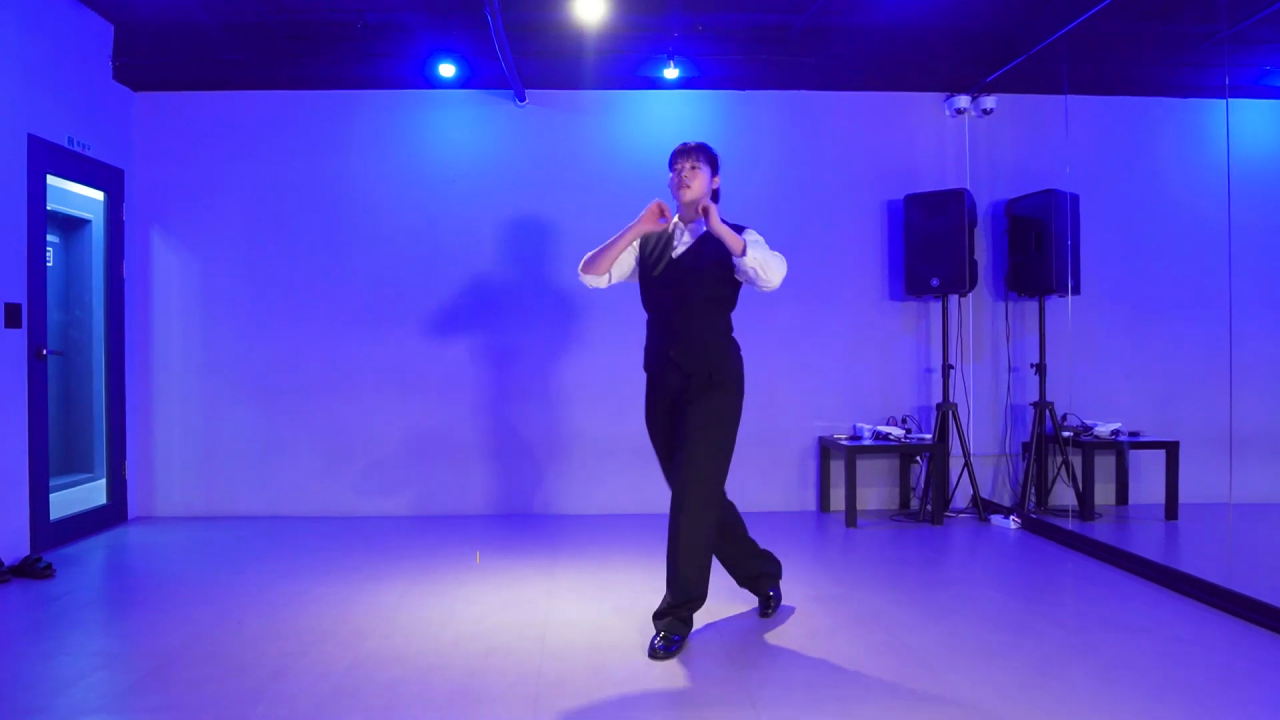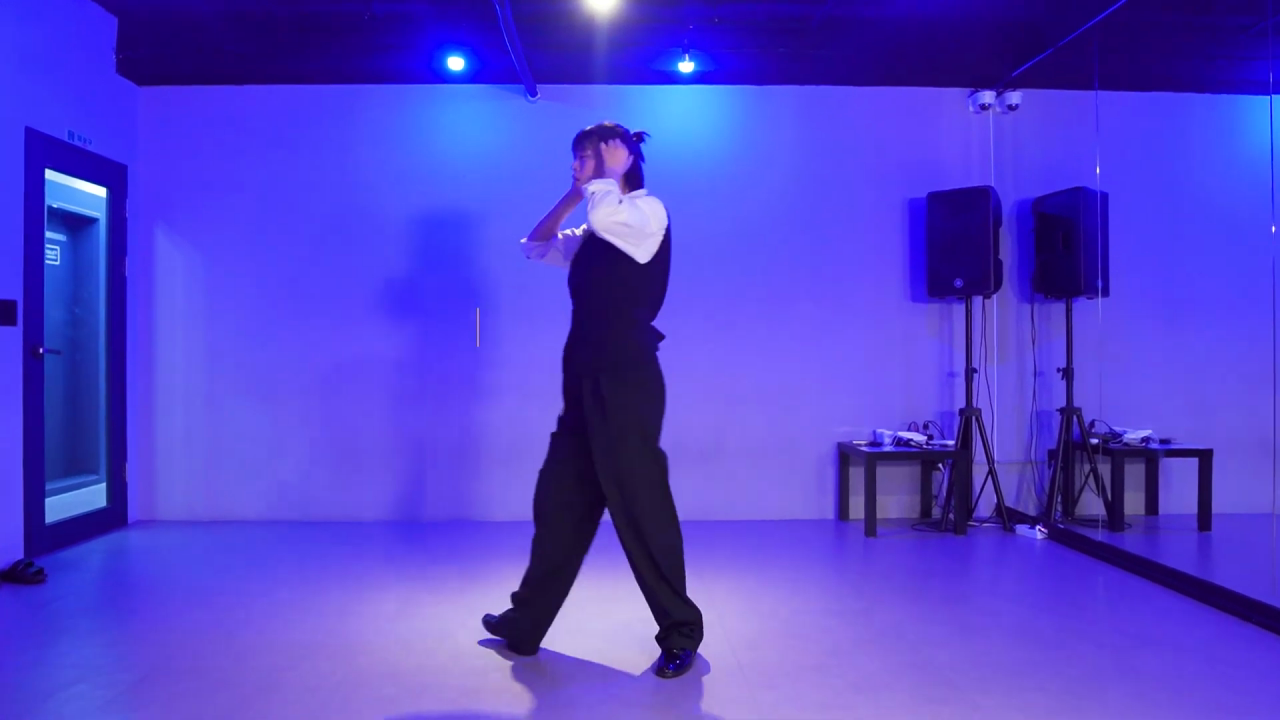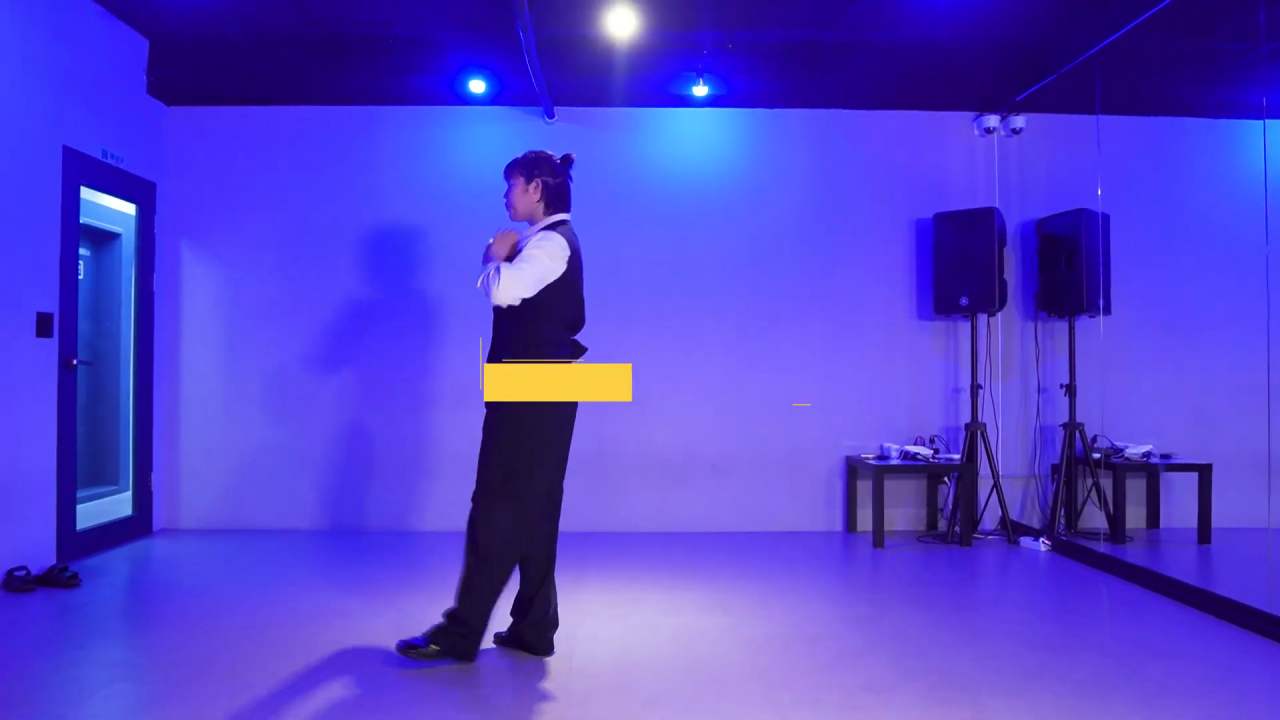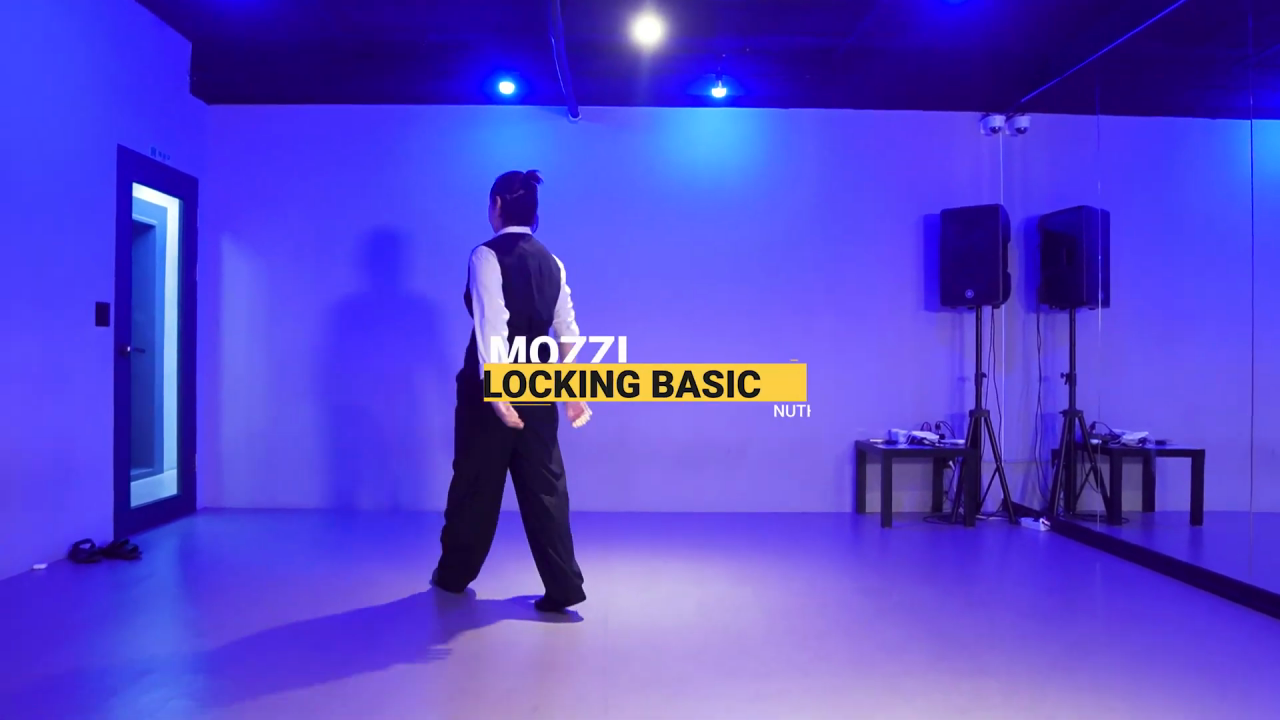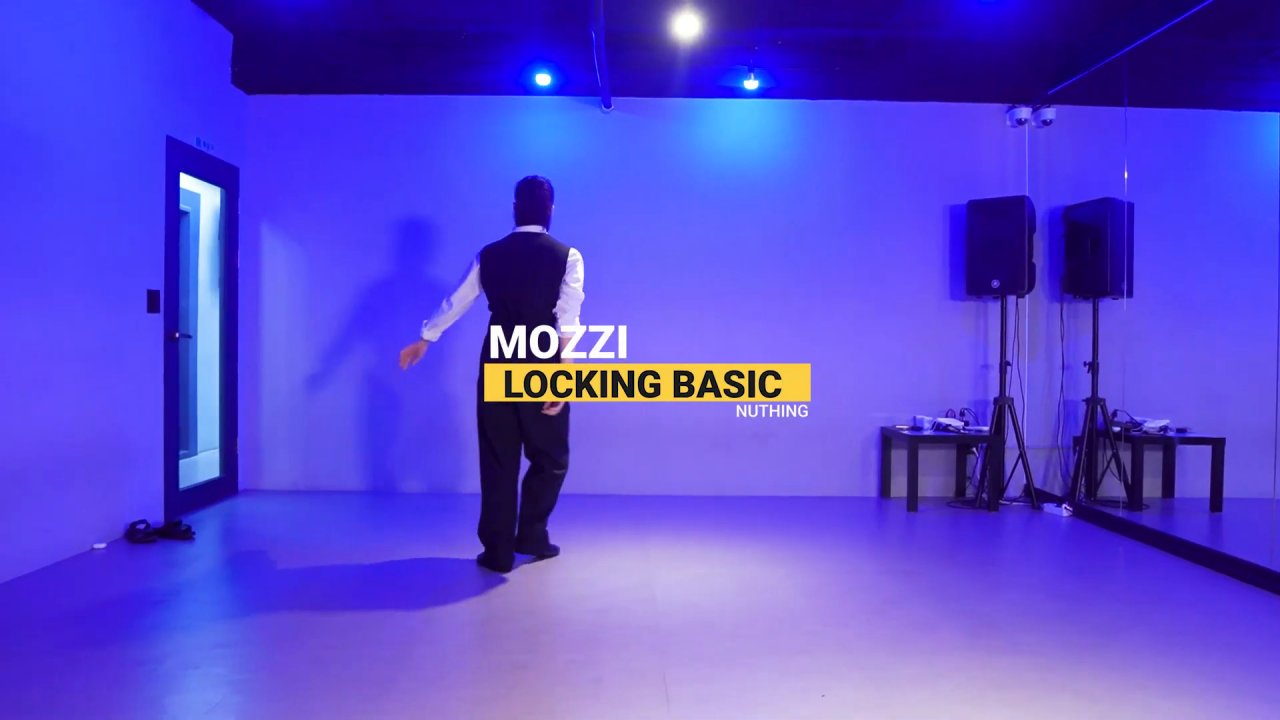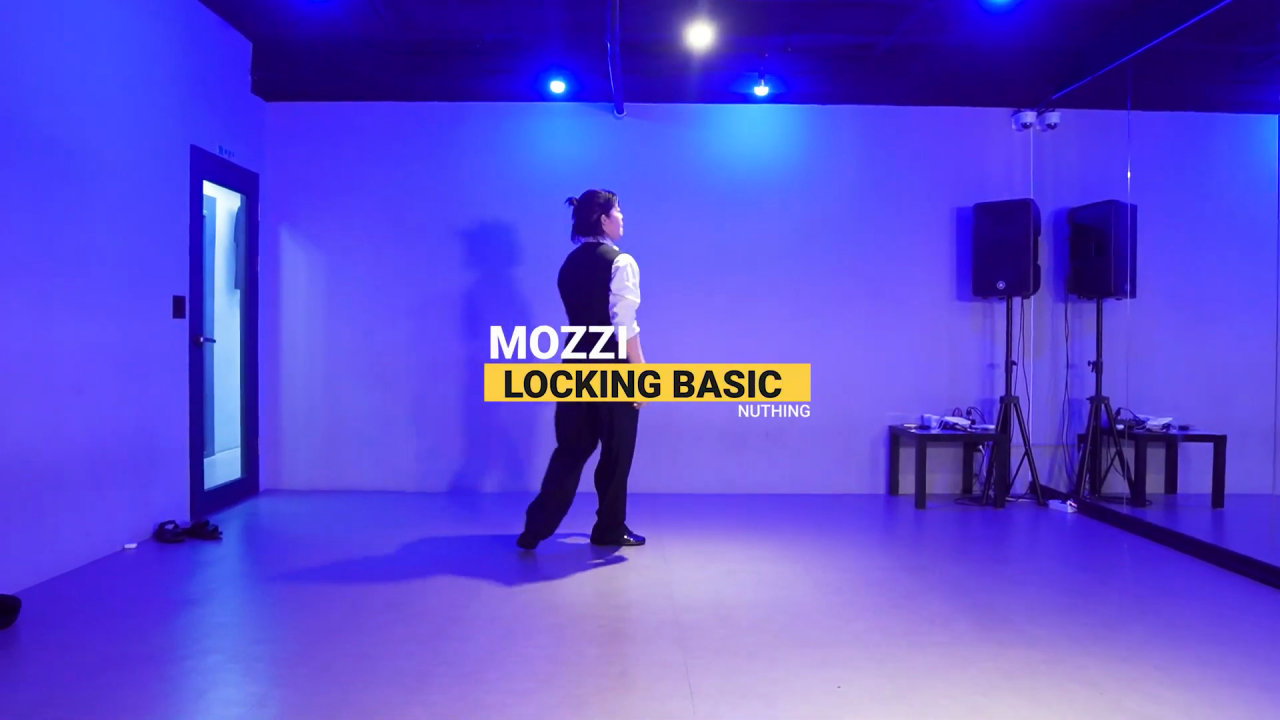
dt=0.5s
person 1, frame 1
left shoulder: (735, 241)
right shoulder: (650, 243)
left elbow: (772, 276)
right elbow: (591, 274)
left wrist: (715, 221)
right wrist: (639, 227)
left hip: (715, 380)
right hip: (663, 380)
left knee: (695, 493)
right knee: (695, 492)
left ankle: (676, 617)
right ankle: (760, 572)
person 1, frame 2
left shoulder: (647, 213)
right shoulder: (595, 231)
left elbow: (605, 211)
right elbow: (537, 247)
left wrist: (609, 176)
right wrist: (572, 195)
left hip: (625, 379)
right hip: (587, 380)
left knee: (639, 507)
right knee: (561, 499)
left ankle: (680, 632)
right ankle: (527, 618)
person 1, frame 3
left shoulder: (551, 241)
right shoulder: (551, 242)
left elbow: (498, 291)
right elbow: (512, 295)
left wrist: (496, 256)
right wrist: (504, 259)
left knee: (498, 508)
right knee: (531, 507)
left ankle: (461, 632)
right ankle: (534, 627)
person 1, frame 4
left shoulder: (487, 255)
right shoulder: (550, 260)
left elbow: (489, 324)
right elbow: (566, 326)
left hip: (490, 381)
left knee: (475, 480)
right knee: (542, 484)
left ankle: (455, 572)
right ankle: (562, 584)
person 1, frame 5
left shoulder: (490, 255)
right shoulder: (566, 256)
left elbow: (456, 303)
right elbow: (567, 321)
left wrist: (422, 342)
left hip: (498, 363)
right hip: (543, 365)
left knee: (499, 459)
right knee: (549, 456)
left ankle: (499, 549)
right ankle: (527, 534)
person 1, frame 6
left shoulder: (570, 264)
right shoulder: (621, 262)
right elbow: (626, 325)
left hip: (576, 365)
right hip: (612, 367)
left knee: (571, 448)
right knee: (617, 450)
left ankle: (538, 525)
right ankle: (610, 528)
